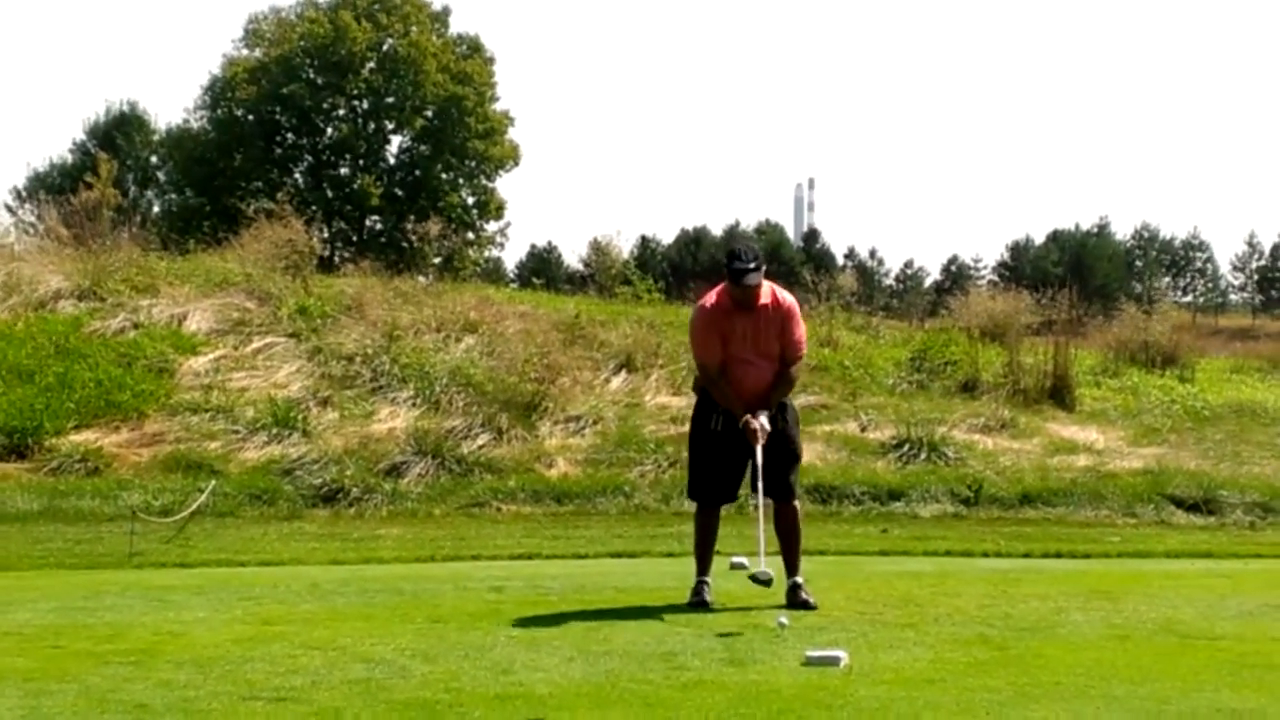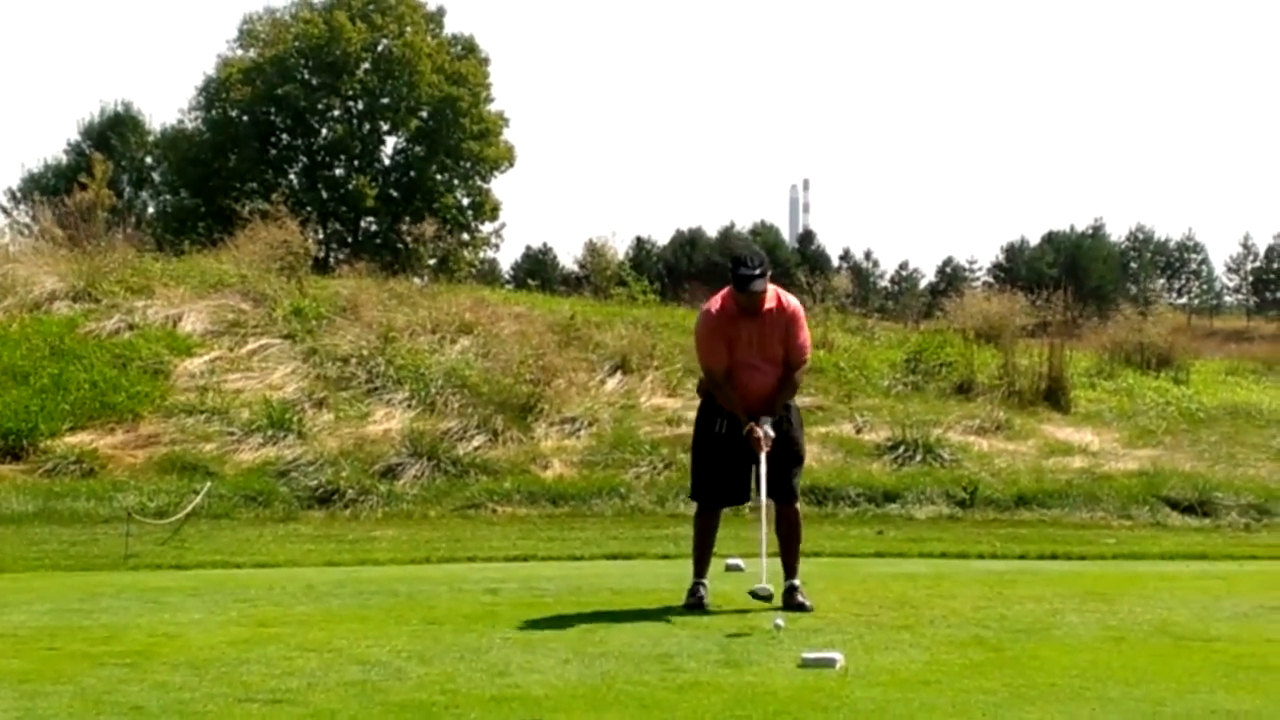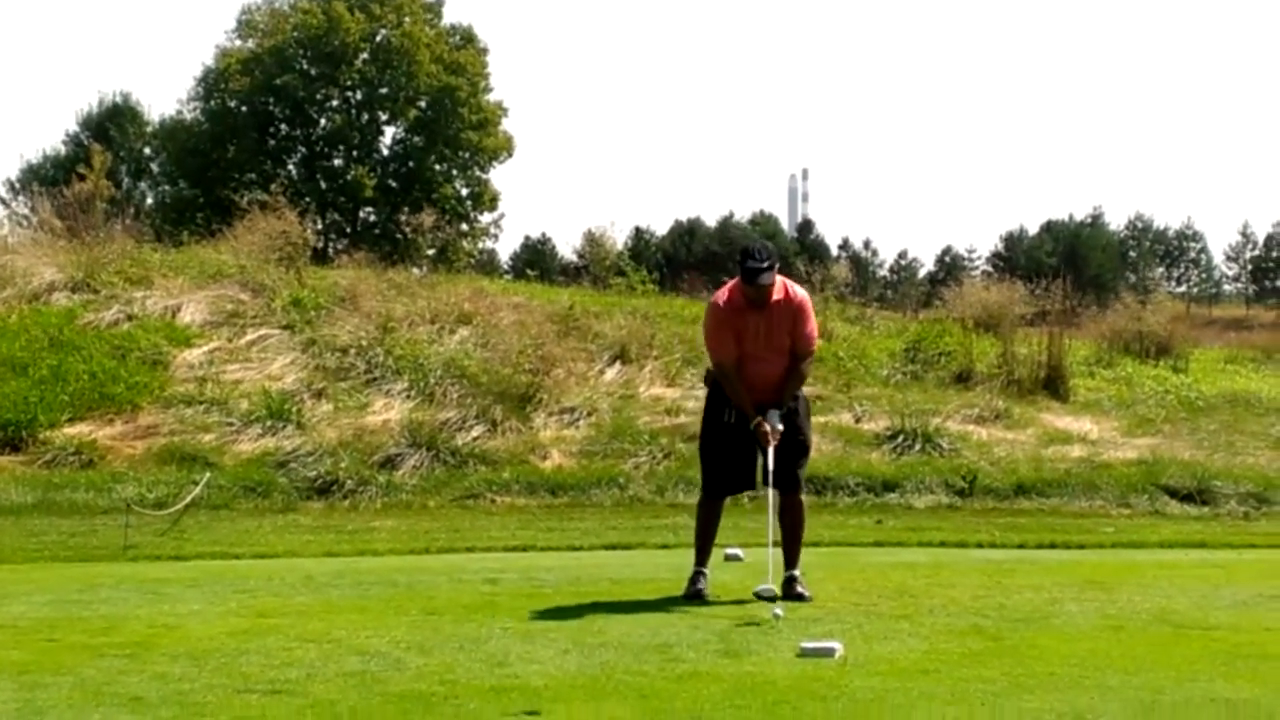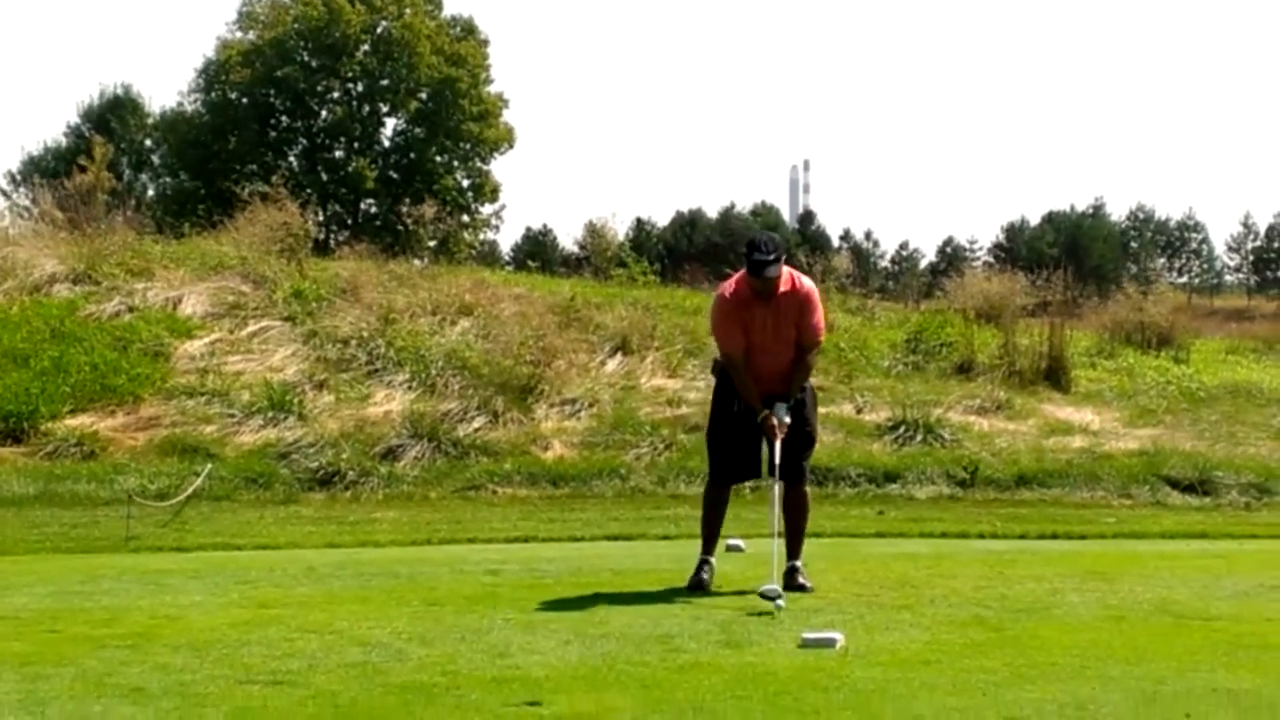
dt=0.1s
person 1, frame 1
left shoulder: (785, 305)
right shoulder: (707, 312)
left elbow: (792, 365)
right elbow: (711, 375)
left wrist: (765, 411)
right wrist: (742, 418)
left hip: (774, 408)
right hip: (720, 410)
left knee: (785, 495)
right knee: (709, 497)
left ankle: (794, 582)
right ankle: (702, 581)
person 1, frame 2
left shoulder: (790, 308)
right shoulder: (712, 316)
left elbow: (796, 369)
right elbow: (717, 379)
left wrist: (770, 417)
right wrist: (746, 425)
left hip: (777, 411)
right hip: (725, 413)
left knee: (787, 497)
right knee: (710, 499)
left ankle: (792, 585)
right ankle: (699, 583)
person 1, frame 3
left shoulder: (797, 300)
right shoulder: (720, 307)
left elbow: (803, 361)
right elbow: (727, 372)
left wrist: (779, 410)
right wrist: (754, 419)
left hip: (785, 401)
right hip: (731, 402)
left knee: (791, 487)
right knee: (715, 487)
left ankle: (792, 574)
right ankle: (700, 571)
person 1, frame 4
left shoulder: (804, 291)
right shoulder: (727, 299)
left elbow: (809, 352)
right elbow: (735, 363)
left wrist: (785, 403)
right wrist: (761, 412)
left hip: (792, 392)
right hip: (739, 392)
left knee: (796, 478)
right knee: (721, 476)
left ankle: (794, 565)
right ankle: (706, 560)
